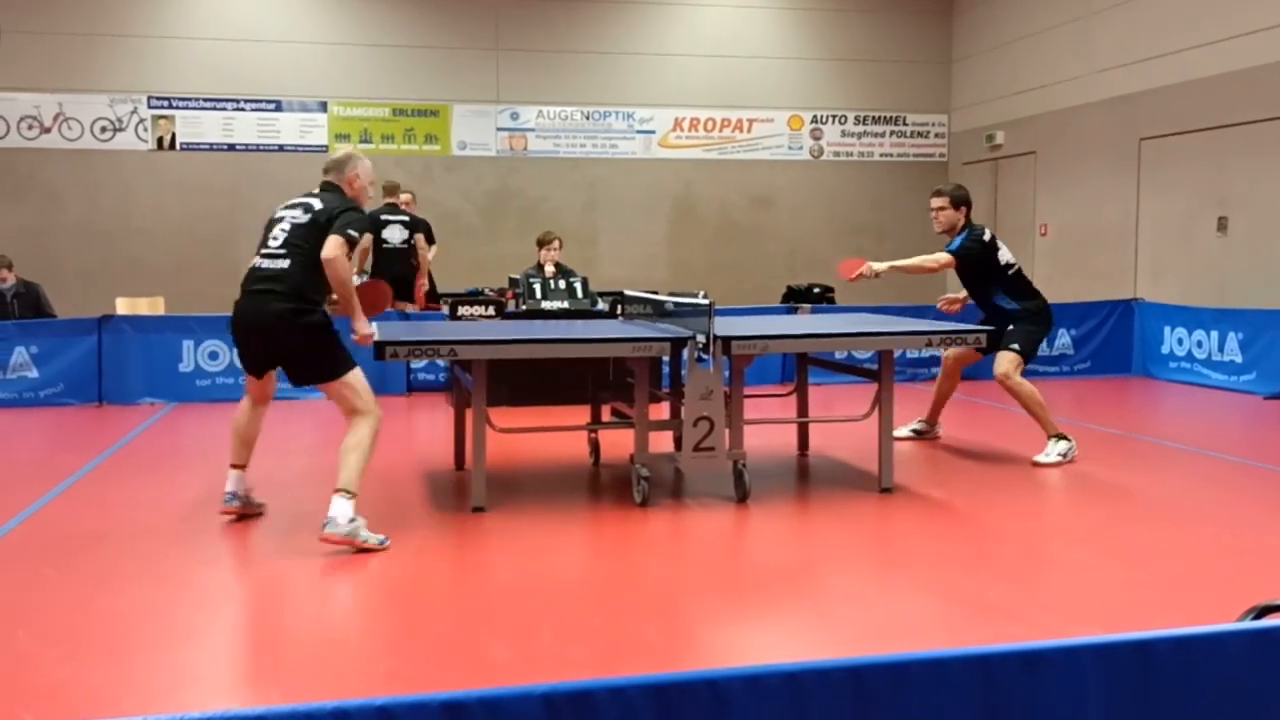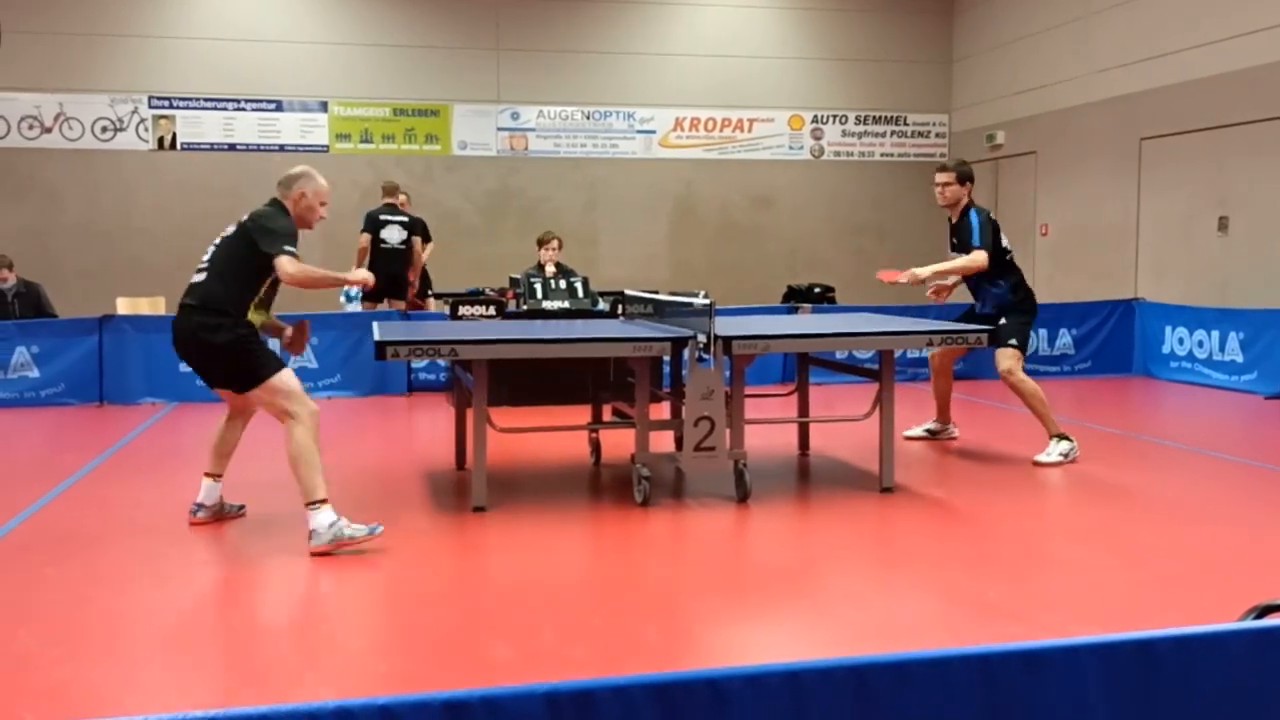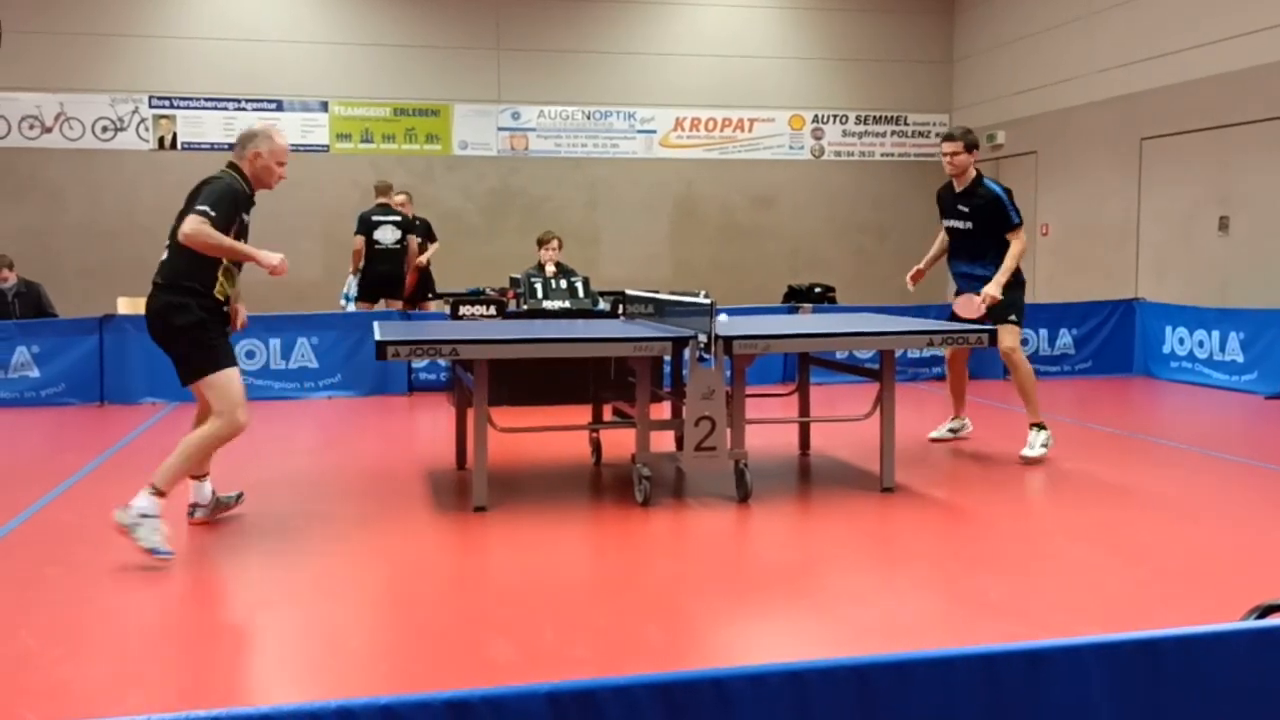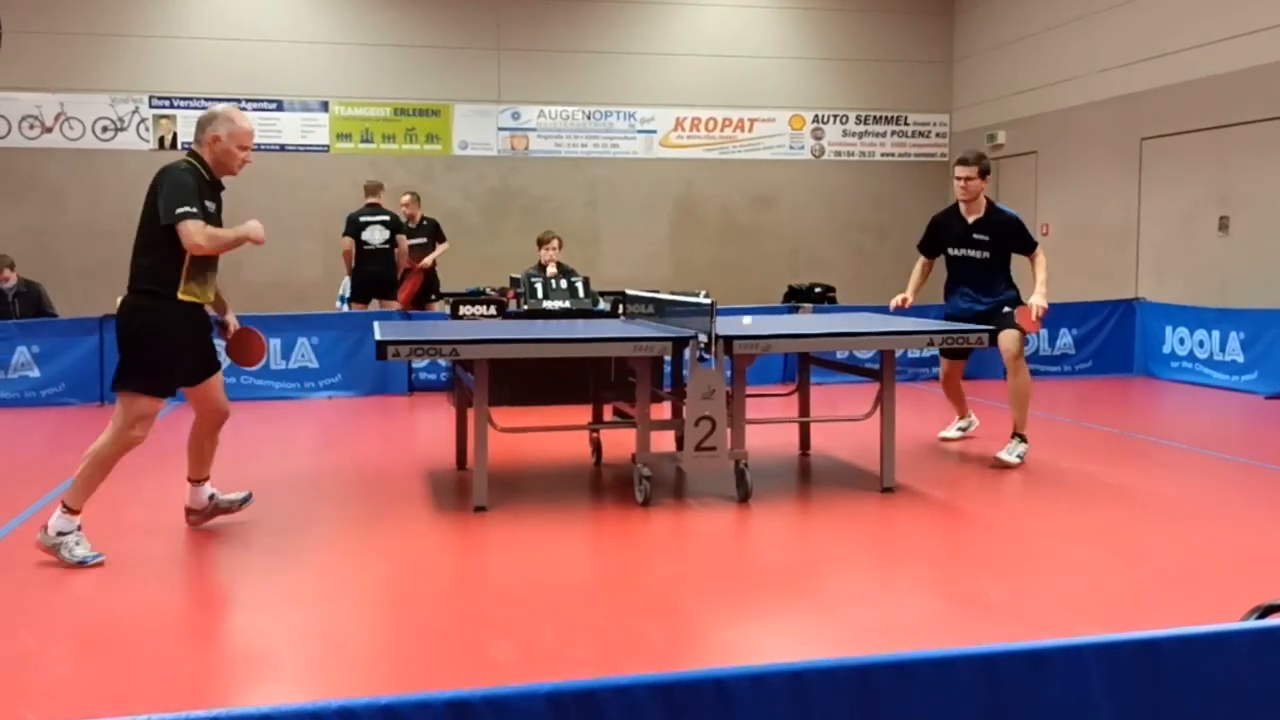
dt=0.2s
person 1, frame 1
left shoulder: (294, 207)
right shoulder: (349, 211)
right elbow: (331, 256)
left wrist: (338, 304)
right wrist: (357, 315)
left hip: (249, 314)
right hip: (293, 320)
left knee: (256, 397)
right knee: (364, 412)
left ankle: (236, 492)
right ankle: (341, 517)
person 1, frame 2
left shoulder: (259, 225)
right shoulder: (277, 224)
right elbow: (290, 272)
left wrist: (278, 331)
right wrist: (349, 278)
left hip: (198, 329)
right hip: (218, 334)
left knee: (243, 405)
right knee: (301, 414)
left ankle: (207, 500)
right ankle: (323, 522)
person 1, frame 3
left shoulder: (234, 195)
right shoulder: (225, 189)
right elbow: (190, 233)
left wrist: (233, 305)
right wrist: (256, 254)
left hip: (195, 313)
right hip: (185, 314)
left knee: (213, 407)
right knee: (230, 420)
left ankle: (202, 499)
right ankle: (144, 508)
person 1, frame 4
left shoulder: (207, 186)
right shoulder: (179, 177)
right elbow: (196, 243)
left wrist: (225, 310)
right wrist: (245, 232)
left hip: (188, 319)
right hip: (155, 318)
left knee: (214, 412)
right knee: (131, 430)
left ankle: (200, 499)
right ankle: (61, 526)
person 2, frame 1
left shoulder: (970, 240)
right shoulder: (965, 239)
left elbow: (937, 262)
left wrist: (887, 266)
right wrist: (964, 297)
left hip: (1028, 316)
right hip: (1002, 315)
left knee: (1005, 372)
right knee: (952, 359)
left ankle: (1060, 440)
right ankle: (929, 423)
person 2, frame 2
left shoulder: (975, 219)
right shoulder: (956, 221)
left elbow: (980, 261)
left wrist: (929, 270)
right wrist: (948, 281)
left hip: (1012, 306)
right hip: (984, 307)
left knee: (1008, 370)
right knee: (939, 357)
left ankle: (1062, 440)
right ankle: (943, 424)
person 2, frame 3
left shoulder: (993, 193)
right shoulder: (944, 195)
left elbow: (1018, 240)
left wrist: (998, 282)
right wrist: (924, 265)
left hip: (1000, 287)
right hip: (968, 288)
left knee: (1009, 348)
right knee: (954, 357)
left ankle: (1038, 429)
right ankle: (959, 420)
person 2, frame 4
left shoulder: (1006, 221)
right shoulder: (941, 222)
left elbow: (1036, 255)
right elbow: (925, 262)
left wrist: (1039, 291)
right wrist: (909, 295)
left hip: (1000, 302)
right hip: (958, 308)
left knee: (1011, 352)
right knee: (949, 375)
left ankle: (1019, 439)
right ankle: (965, 418)
